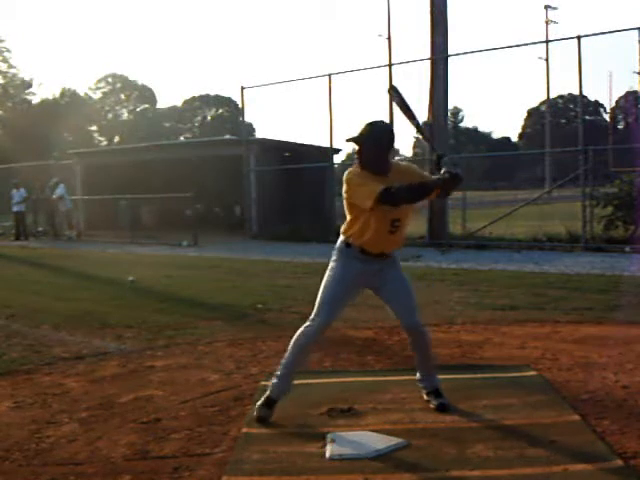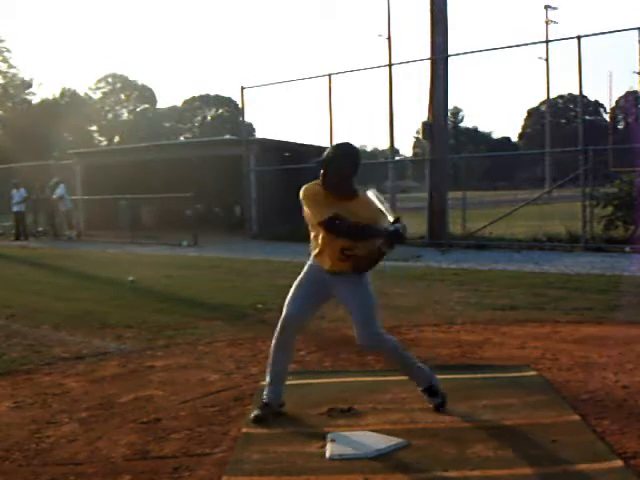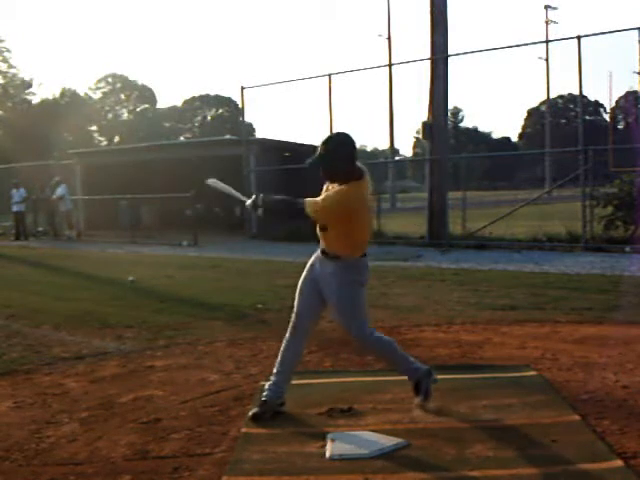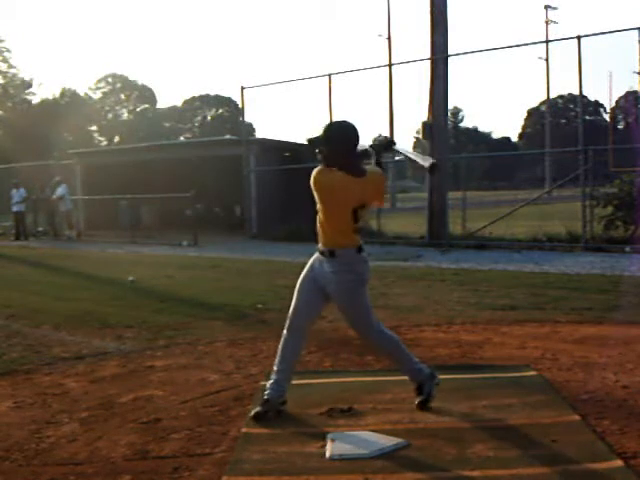
dt=0.2s
person 1, frame 1
left shoulder: (405, 171)
right shoulder: (353, 177)
left elbow: (443, 190)
right elbow: (394, 197)
left wrist: (444, 180)
right wrist: (438, 180)
left hip: (385, 262)
right hip: (349, 259)
left knee: (414, 325)
right knee: (318, 323)
left ankle: (430, 386)
right ankle: (277, 389)
person 1, frame 2
left shoulder: (365, 207)
right shoulder: (311, 192)
left elbow: (367, 261)
right elbow: (337, 227)
left wrist: (385, 238)
right wrist: (385, 235)
left hip: (350, 276)
right hip: (318, 269)
left knee: (371, 337)
right knee: (286, 327)
left ankle: (426, 380)
right ankle: (272, 397)
person 1, frame 3
left shoulder: (343, 198)
right shoulder: (358, 171)
left elbow: (300, 208)
left wrist: (263, 203)
left hip: (346, 268)
right hip: (324, 259)
left knee: (361, 335)
right knee: (298, 325)
left ankle: (419, 374)
right ankle: (274, 395)
person 1, frame 4
left shoulder: (321, 179)
right shoulder: (375, 176)
left wrist: (364, 154)
right wrist: (376, 156)
left hip: (344, 265)
right hip: (323, 259)
left knee: (369, 330)
right knee: (295, 324)
left ankle: (422, 376)
right ankle: (275, 395)
